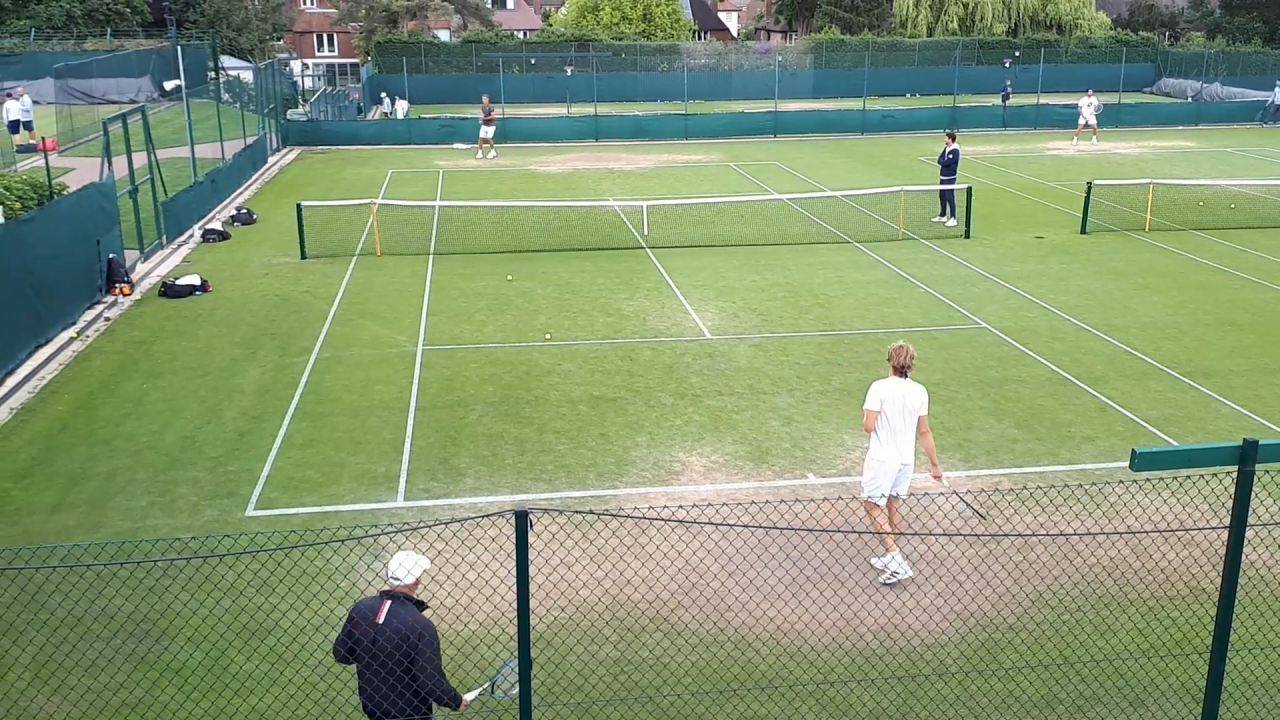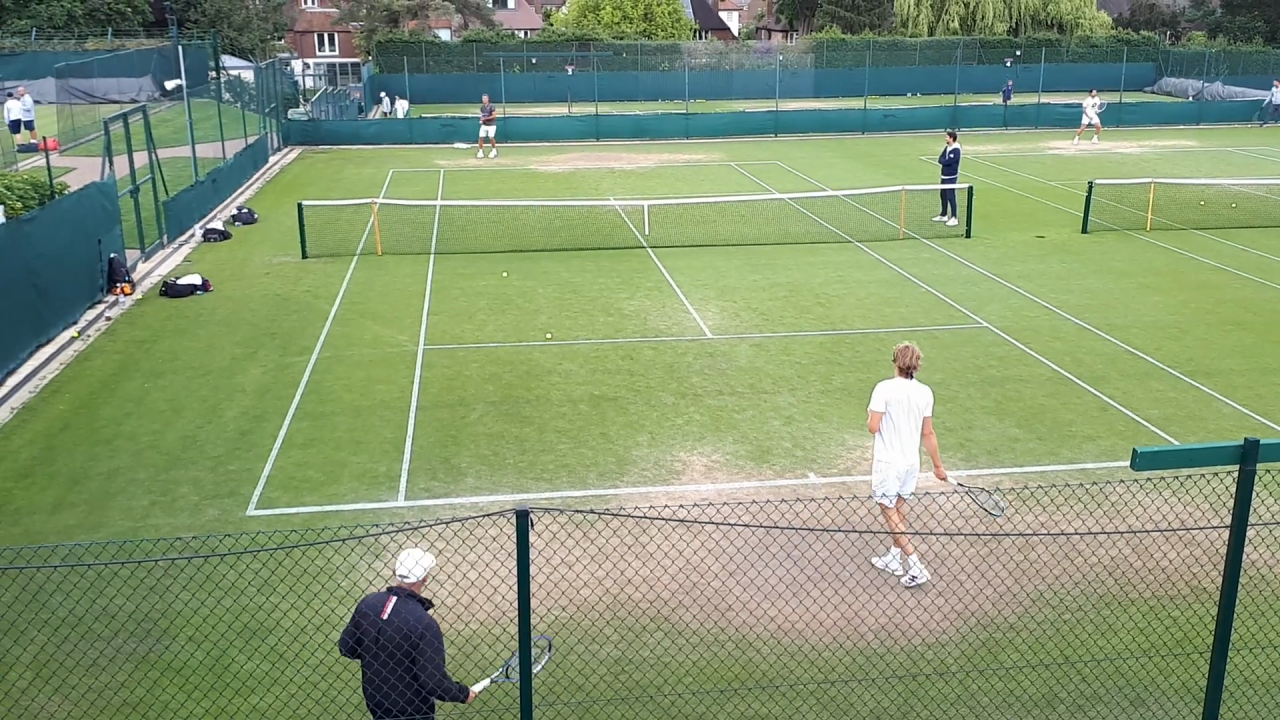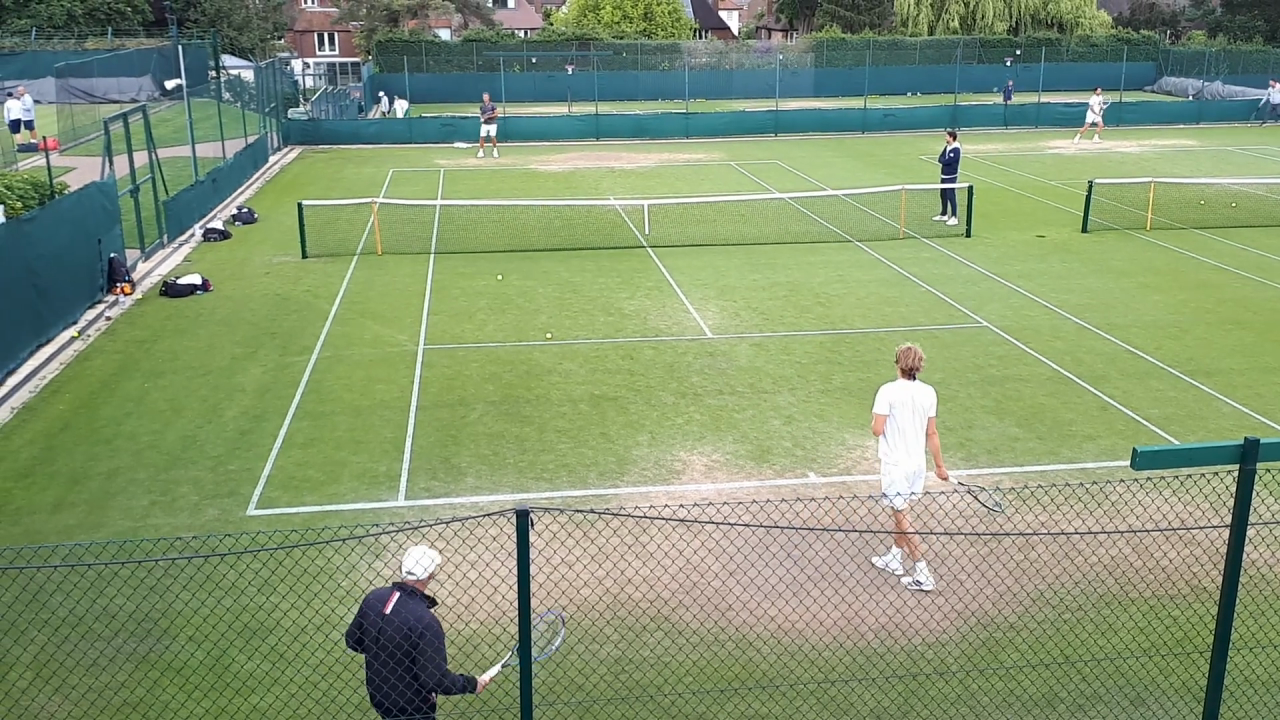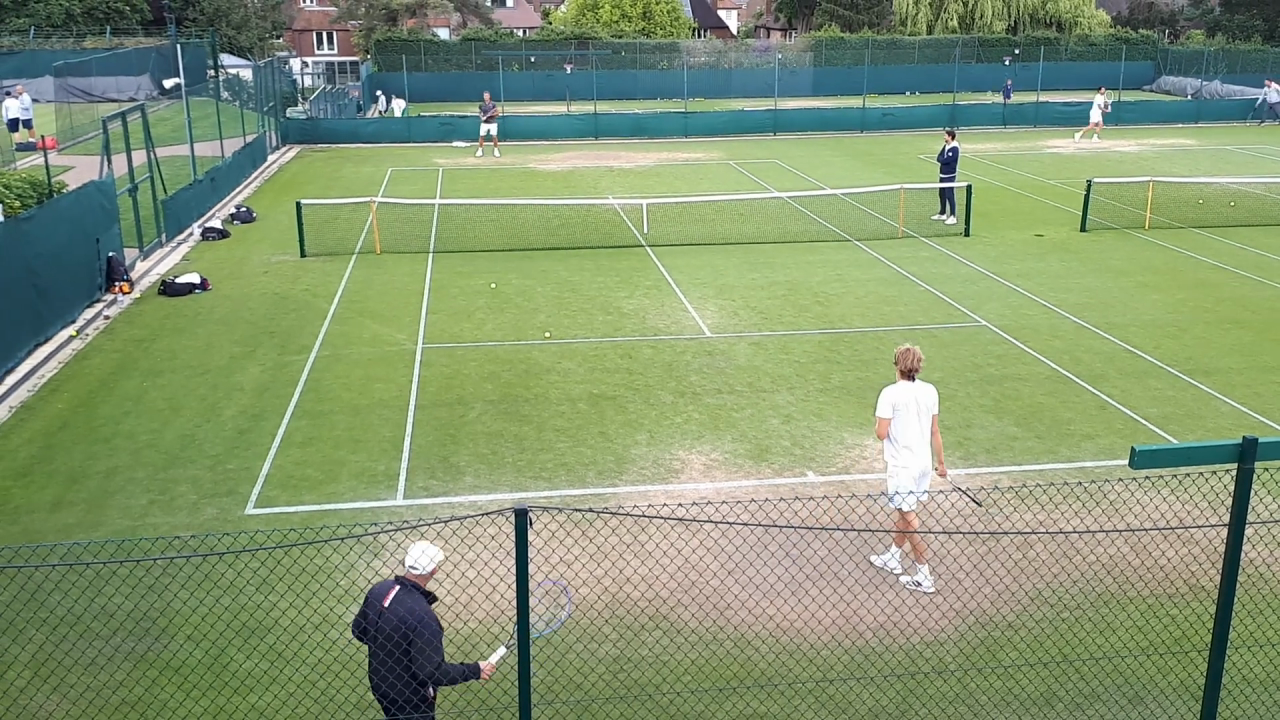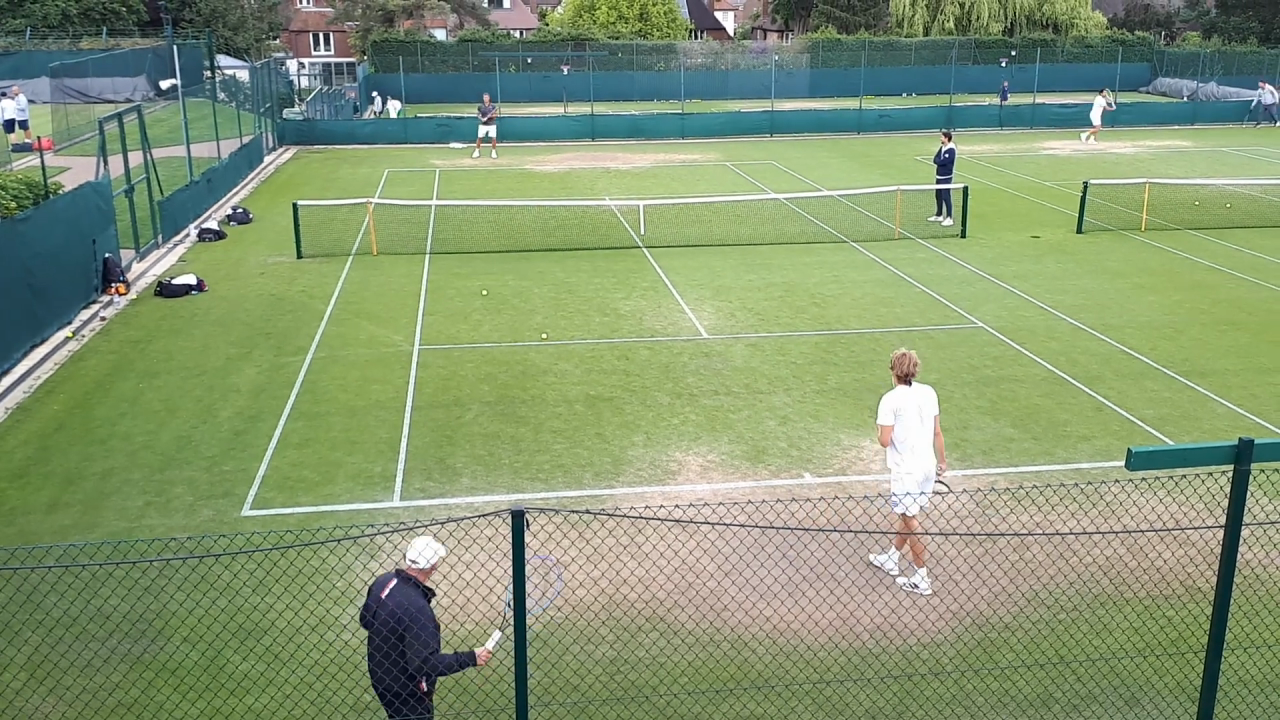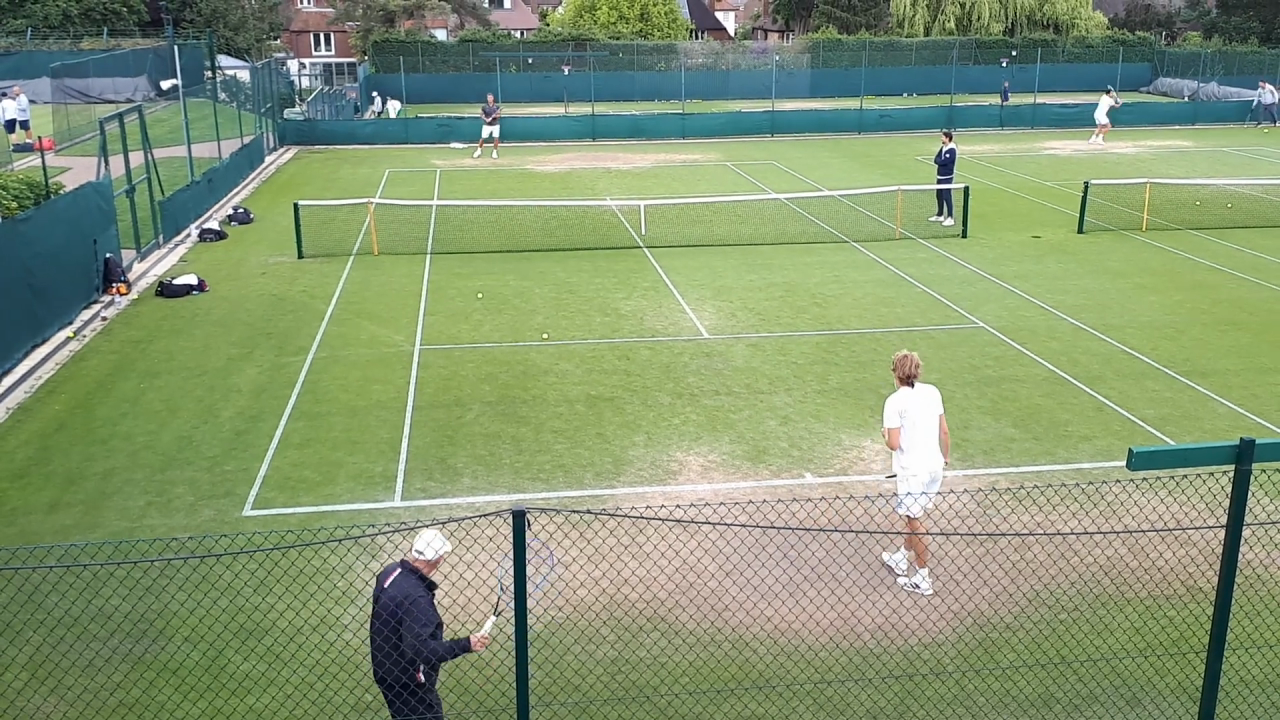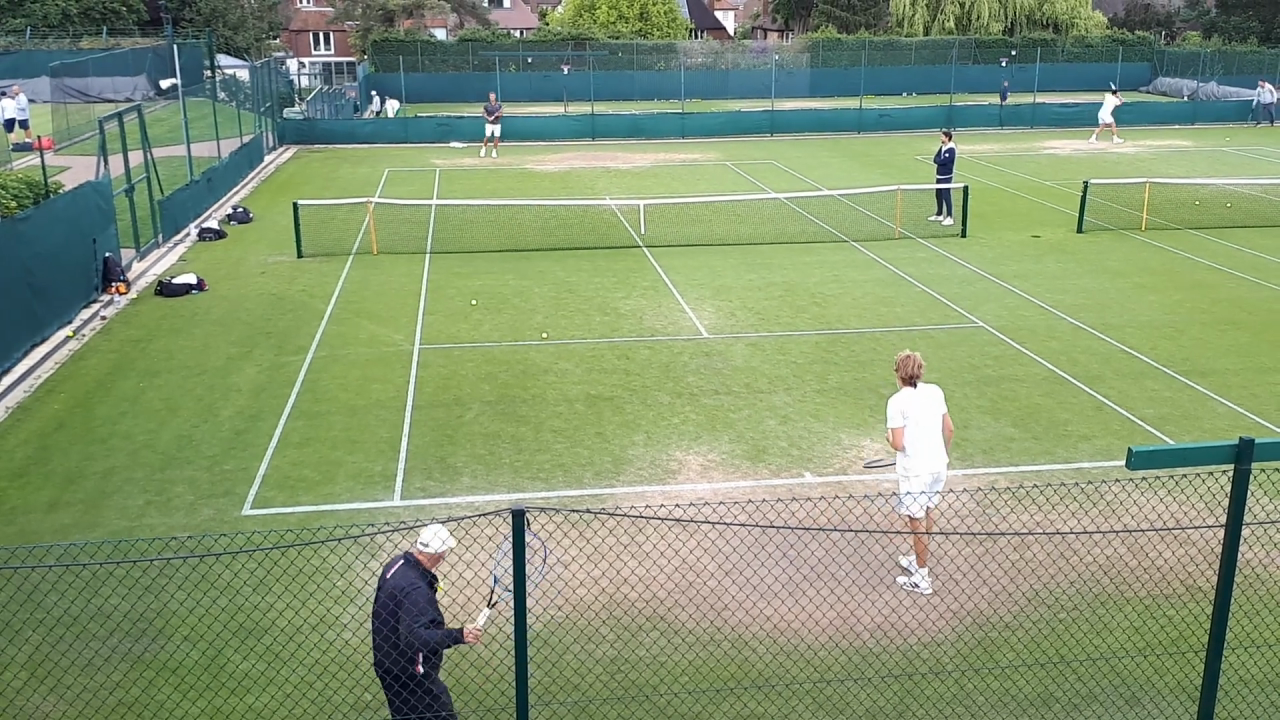
dt=0.1s
person 1, frame 1
left shoulder: (879, 387)
right shoulder: (919, 392)
left elbow: (868, 426)
right elbow: (924, 432)
left wrist: (866, 416)
right wrist: (935, 464)
left hip: (881, 460)
right hip: (905, 460)
left knee: (874, 508)
right knee: (893, 506)
left ankle: (897, 563)
right ankle: (891, 559)
person 1, frame 2
left shoulder: (884, 388)
right shoulder: (925, 392)
left elbow: (872, 427)
right elbow: (928, 434)
left wrist: (872, 416)
right wrist: (938, 465)
left hip: (888, 462)
right hip: (911, 461)
left knee: (890, 513)
right knee: (896, 508)
left ankle: (917, 567)
right ankle: (895, 559)
person 1, frame 3
left shoulder: (888, 391)
right shoulder: (929, 392)
left elbow: (877, 430)
right elbow: (931, 434)
left wrist: (876, 419)
right wrist: (939, 465)
left hip: (895, 464)
right hip: (917, 463)
left knee: (901, 516)
right knee: (902, 511)
left ankle: (923, 574)
right ankle: (894, 558)
person 1, frame 4
left shoulder: (890, 393)
right shoulder: (930, 391)
left elbow: (882, 434)
right elbow: (935, 432)
left wrist: (878, 424)
right wrist: (940, 462)
left hip: (902, 465)
right hip: (923, 464)
left knee: (909, 518)
right knee: (904, 512)
left ankle: (924, 577)
right ankle: (893, 558)
person 1, frame 5
left shoulder: (890, 400)
right shoulder: (929, 393)
left elbow: (885, 441)
right elbow: (937, 433)
left wrist: (880, 432)
right wrist: (942, 461)
left hip: (906, 470)
right hip: (928, 467)
left knee: (911, 523)
right knee: (907, 516)
left ankle: (921, 579)
right ankle: (891, 558)
person 1, frame 6
left shoulder: (895, 401)
right shoulder: (932, 392)
left elbow: (894, 444)
right elbow: (944, 431)
left wrist: (885, 435)
right wrist: (945, 456)
left hip: (912, 471)
right hip: (934, 467)
left knee: (915, 524)
right knee: (916, 518)
left ankle: (922, 579)
right ankle: (902, 557)
person 1, frame 7
left shoulder: (897, 401)
right shoulder: (935, 391)
left elbow: (898, 444)
right elbow: (949, 429)
left wrist: (889, 437)
left hip: (915, 471)
right hip: (938, 466)
left knee: (917, 523)
right knee: (926, 515)
left ankle: (922, 579)
right ankle: (917, 561)
person 2, frame 1
left shoulder: (361, 608)
right shoulder: (420, 626)
left elbow: (340, 654)
right elbow: (431, 684)
right wrist: (457, 701)
left hip: (372, 703)
person 2, frame 2
left shoulder: (368, 604)
right shoulder: (424, 624)
left elbow: (347, 648)
right elbow: (434, 683)
right wrist: (463, 694)
left hip: (375, 699)
person 2, frame 3
left shoulder: (374, 598)
right shoulder: (425, 621)
left elbow: (353, 641)
right elbow: (435, 679)
right wrist: (473, 684)
left hip: (379, 694)
right hip: (411, 705)
person 2, frame 4
left shoulder: (379, 590)
right shoulder: (422, 616)
left elbow: (359, 630)
right elbow: (431, 672)
right wrist: (475, 671)
left hip: (381, 685)
right hip: (410, 696)
person 2, frame 5
left shoulder: (382, 582)
right shoulder: (417, 609)
left elbow: (366, 619)
right elbow: (422, 664)
right wrist: (470, 658)
left hip: (381, 680)
right hip: (408, 690)
person 2, frame 6
left shoulder: (391, 572)
right shoulder: (417, 598)
right elbow: (419, 650)
right wrist: (465, 645)
left hip: (386, 671)
right hip: (410, 680)
person 2, frame 7
left shoulder: (396, 565)
right shoulder: (416, 589)
right elbow: (414, 637)
right wrist: (458, 636)
left hip: (388, 665)
right hip: (412, 674)
